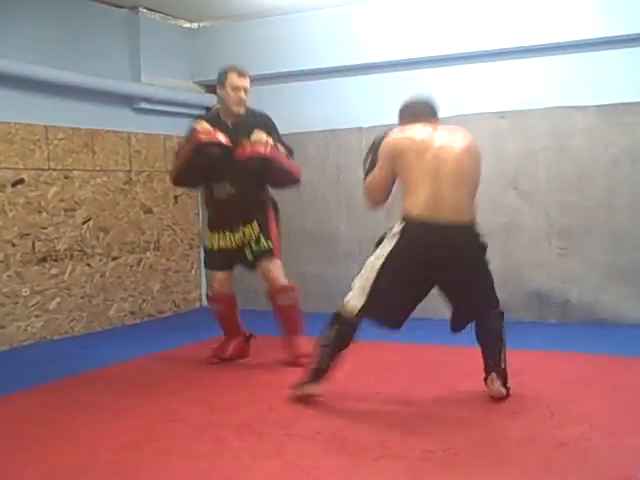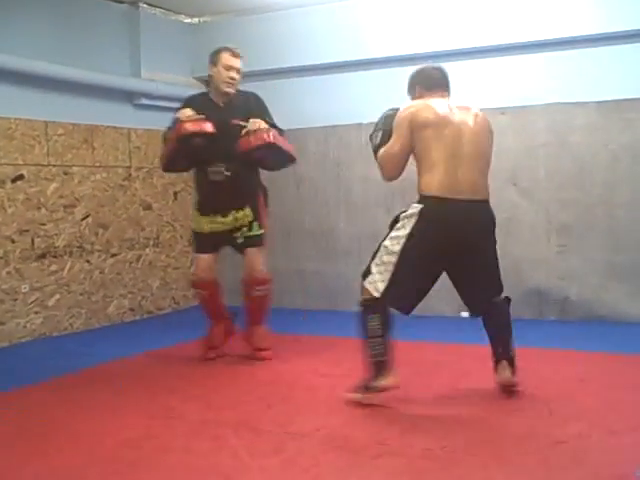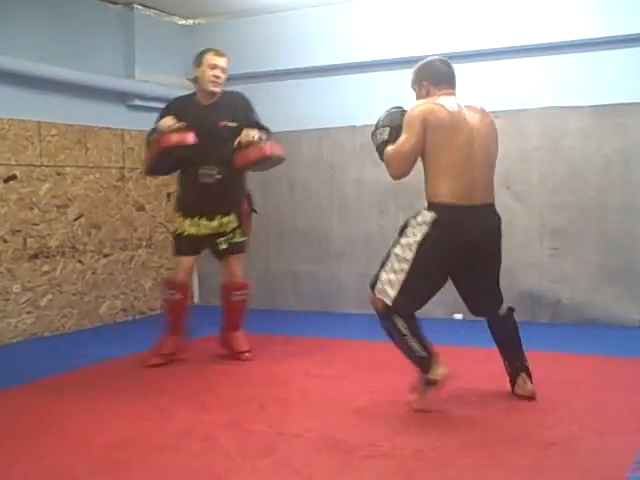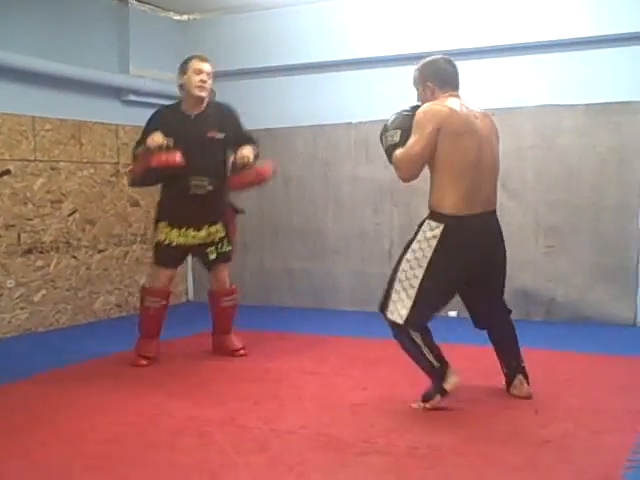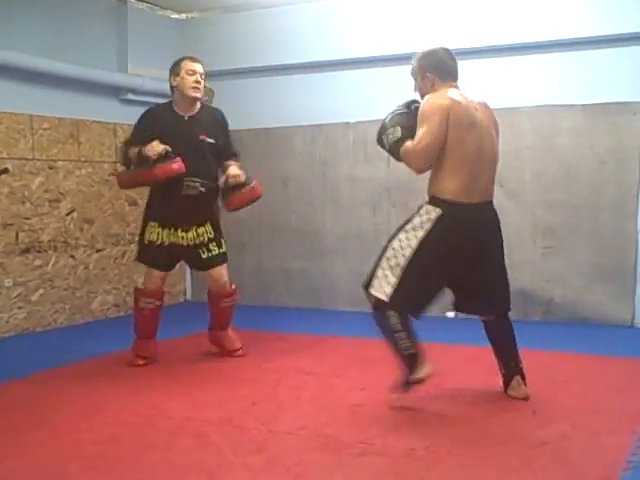
dt=0.1s
person 1, frame 1
left shoulder: (395, 139)
right shoulder: (468, 142)
left elbow: (374, 197)
left wrist: (372, 165)
left hip: (415, 237)
right hip: (462, 238)
left knee: (353, 306)
right knee: (486, 309)
left ankle: (314, 378)
right ankle: (497, 378)
person 1, frame 2
left shoulder: (413, 112)
right shoulder: (481, 118)
left elbow: (389, 170)
left wrist: (381, 140)
left hip: (434, 215)
right hip: (478, 215)
left knee: (374, 289)
right knee: (491, 298)
left ankle: (379, 371)
right ankle: (505, 366)
person 1, frame 3
left shoulder: (423, 110)
right shoulder: (485, 118)
left elbow: (398, 167)
left wrist: (384, 138)
left hip: (443, 221)
right hip: (485, 221)
left knee: (385, 299)
right knee: (492, 304)
left ankle: (430, 366)
right ankle: (521, 378)
person 1, frame 4
left shoulder: (432, 113)
right shoulder: (486, 121)
left elbow: (406, 169)
left wrist: (392, 141)
left hip: (447, 229)
right hip: (487, 227)
left knee: (400, 314)
right knee: (493, 309)
left ankle: (442, 378)
right ankle: (518, 378)
person 1, frame 5
left shoulder: (436, 103)
right shoulder: (484, 110)
left elbow: (419, 161)
left wrist: (395, 137)
left hip: (445, 216)
right hip: (484, 217)
left knee: (382, 292)
right knee: (491, 305)
left ankle: (415, 364)
right ankle: (515, 379)
person 2, frame 1
left shoulder: (260, 122)
right shoulder: (206, 124)
left elbow: (287, 167)
right elbow: (181, 174)
left wrist: (270, 147)
right wrist: (193, 141)
left hip: (256, 214)
right hip: (220, 218)
left knee: (275, 278)
right knee: (219, 287)
left ankle: (295, 339)
right ankle: (236, 338)
person 2, frame 2
left shoulder: (251, 102)
right shoulder: (193, 106)
left wrist: (266, 130)
right wrist: (178, 127)
left hip: (246, 197)
right hip: (210, 201)
left knee: (255, 267)
right knee: (202, 272)
left ankle: (255, 329)
right ankle: (219, 326)
person 2, frame 3
left shoulder: (237, 102)
right shoulder: (178, 108)
left elbow: (263, 135)
right elbow: (153, 156)
left wrist: (256, 135)
right wrist: (159, 132)
left hip: (230, 201)
right hip: (192, 203)
left knee: (234, 273)
right knee: (180, 272)
left ankle: (232, 334)
right ankle: (172, 338)
person 2, frame 4
left shoulder: (222, 113)
right shoulder: (164, 117)
left elbow: (248, 143)
right elbow: (139, 163)
left wrist: (246, 153)
right wrist: (148, 147)
left hip: (214, 211)
right hip: (174, 212)
left knee: (221, 281)
right knee: (160, 280)
left ankle: (224, 335)
right ankle: (148, 343)
person 2, frame 5
left shoulder: (215, 117)
right shoulder: (155, 117)
left elbow: (225, 156)
right elbow: (126, 158)
left wrist: (234, 168)
right wrist: (144, 152)
left hip: (204, 213)
right hip: (164, 213)
left knee: (221, 282)
right knee: (153, 282)
left ankle: (222, 331)
right ankle: (145, 343)
